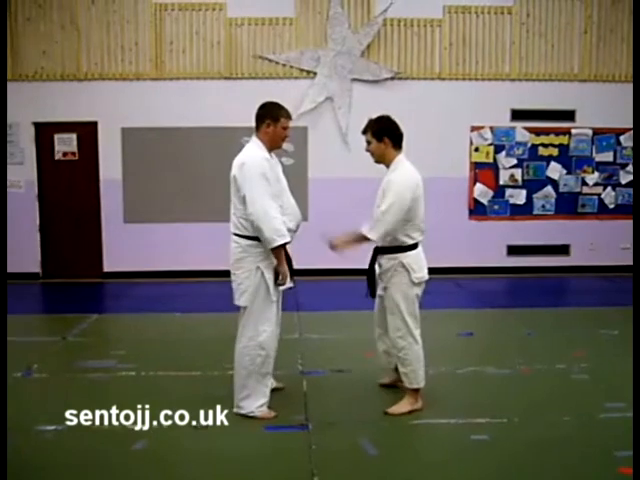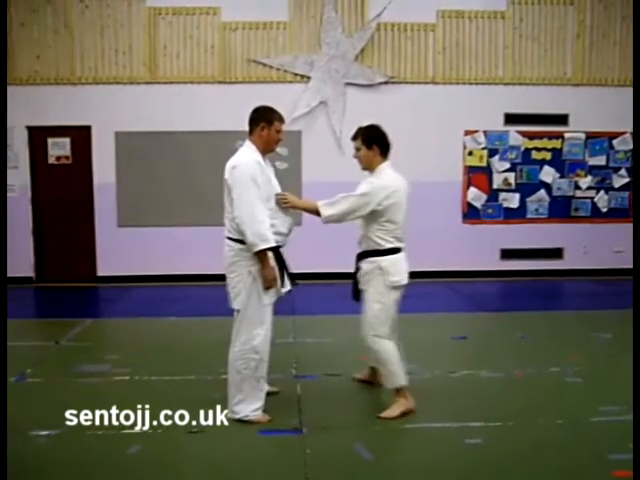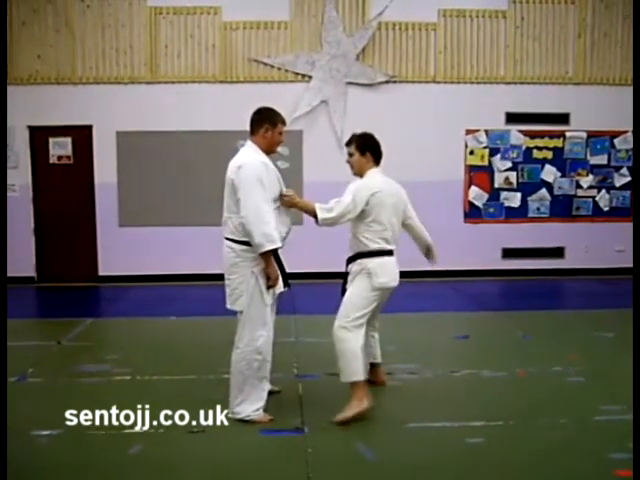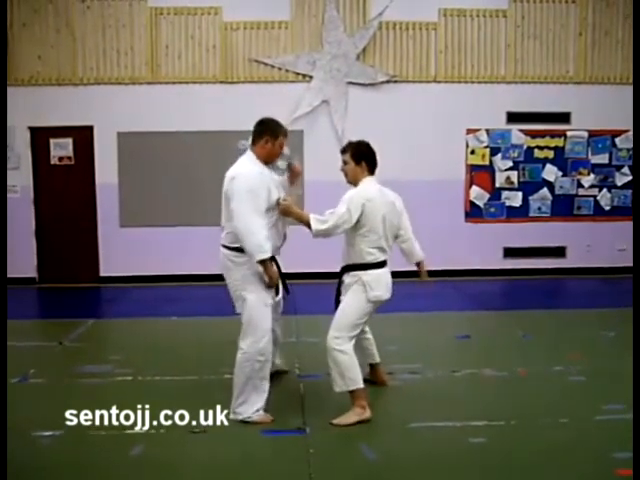
dt=1s
person 1, frame 1
left shoulder: (264, 158)
right shoulder: (253, 161)
right elbow: (263, 215)
left wrist: (280, 255)
right wrist: (279, 258)
left hip: (264, 252)
right hip: (255, 254)
left knee: (268, 324)
right knee: (258, 330)
left ankle: (260, 380)
right ankle: (249, 401)
person 1, frame 2
left shoulder: (258, 162)
right shoulder: (246, 164)
right elbow: (250, 219)
left wrist: (269, 259)
right wrist: (266, 262)
left hip: (260, 253)
right hip: (250, 257)
left knee: (260, 325)
right knee: (252, 332)
left ankle: (254, 384)
right ankle: (243, 406)
person 1, frame 3
left shoulder: (252, 160)
right shoulder: (252, 164)
right elbow: (256, 218)
left wrist: (274, 234)
right wrist: (269, 262)
left hip: (253, 254)
right hip: (250, 256)
left knee: (262, 325)
right knee: (255, 332)
left ankle: (257, 383)
right ankle: (245, 406)
person 1, frame 4
left shoulder: (255, 169)
right shoulder: (247, 174)
left elbow: (268, 198)
right elbow: (248, 225)
left wrist: (289, 180)
right wrist: (267, 265)
left hip: (256, 258)
right hip: (246, 262)
left knee: (271, 314)
right knee: (257, 333)
left ankle: (271, 363)
right ankle: (246, 408)
person 2, frame 1
left shoulder: (401, 179)
right shoulder: (399, 173)
left elbow: (383, 225)
left wrist: (347, 241)
right wrist: (353, 237)
left hip: (402, 263)
right hip: (393, 260)
left knee: (403, 329)
right knee: (384, 321)
left ankle: (414, 395)
right ankle: (399, 373)
person 2, frame 2
left shoulder: (379, 185)
right shoulder: (394, 180)
left elbow: (340, 209)
left wrist: (298, 203)
left hip: (382, 266)
right hip: (385, 261)
left knee: (377, 331)
right knee: (375, 326)
left ankle: (403, 396)
right ankle: (376, 372)
person 2, frame 3
left shoulder: (363, 187)
right shoulder: (395, 188)
left elbow: (332, 214)
right elbow: (412, 222)
left wrist: (298, 203)
right wrist: (427, 246)
left hip: (370, 267)
right hip: (384, 264)
left knee: (346, 327)
right knee: (366, 322)
left ankle: (359, 397)
right ankle: (376, 372)
person 2, frame 4
left shoulder: (358, 196)
right shoulder: (391, 197)
left elbow: (327, 225)
right elbow: (406, 235)
left wrist: (293, 212)
right wrist: (421, 264)
left hip: (365, 279)
right hip: (376, 275)
left knee: (338, 339)
right knee: (357, 325)
left ankle: (361, 406)
right ankle: (377, 373)
